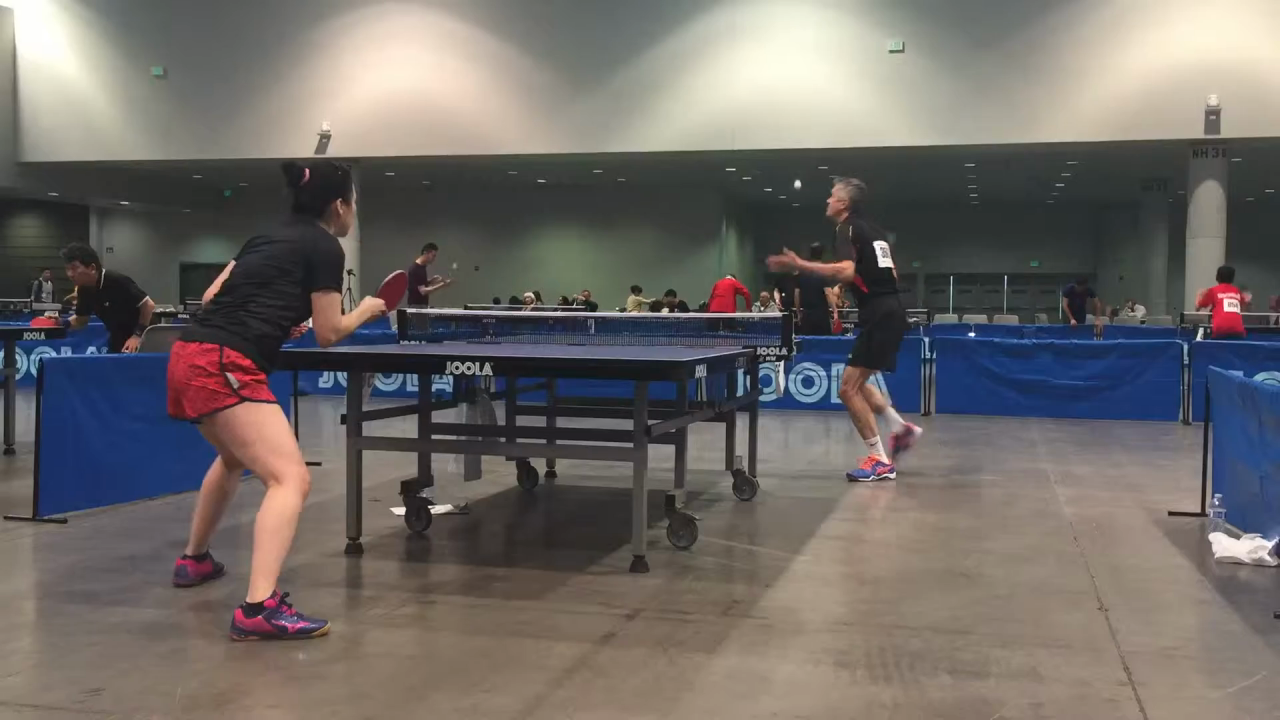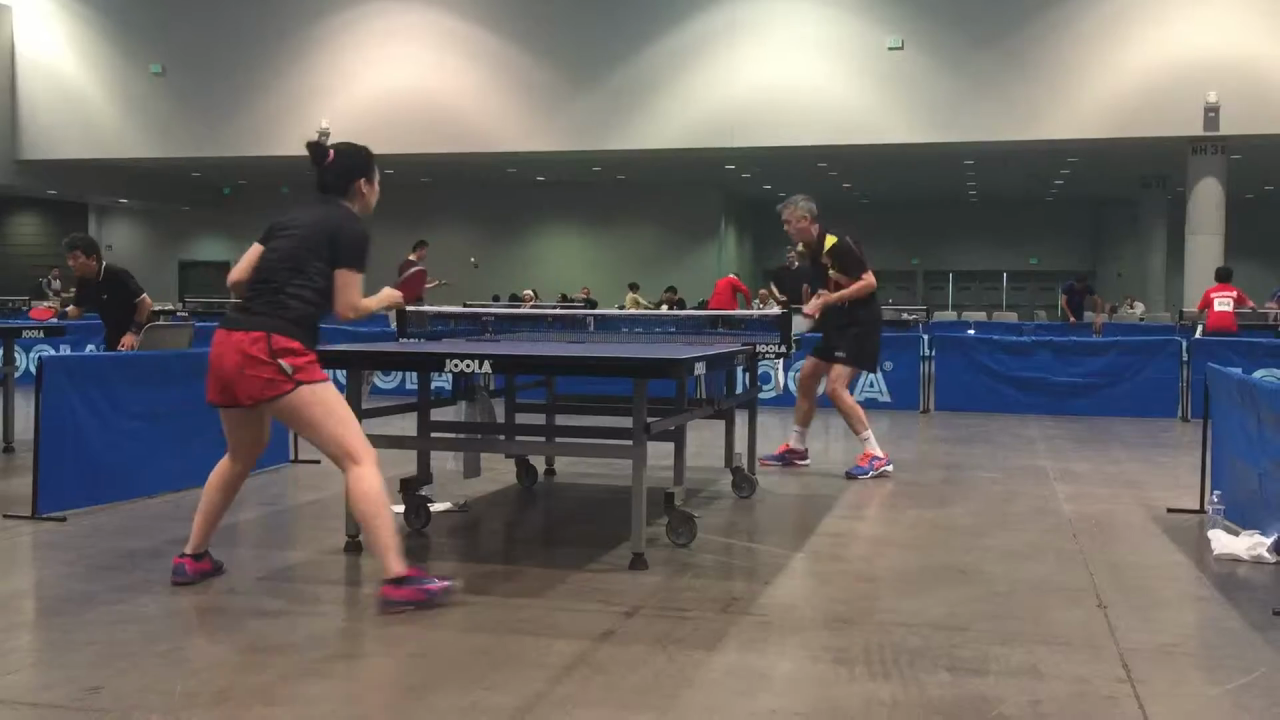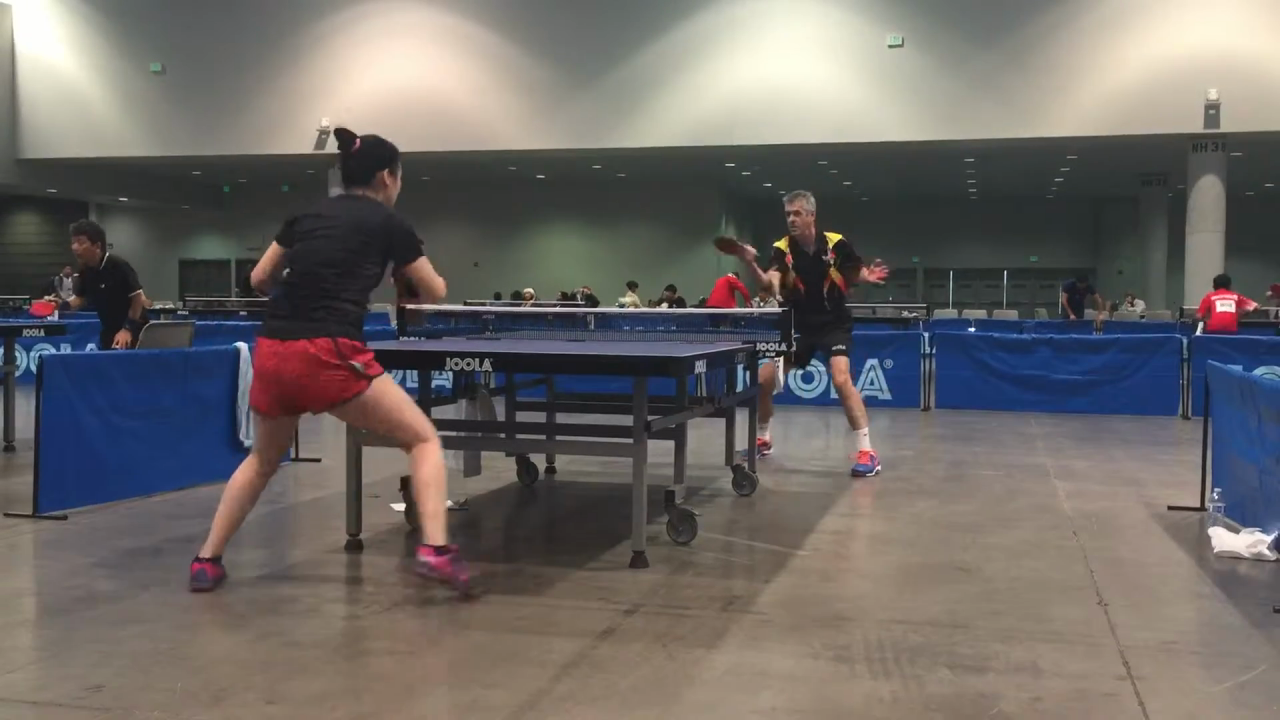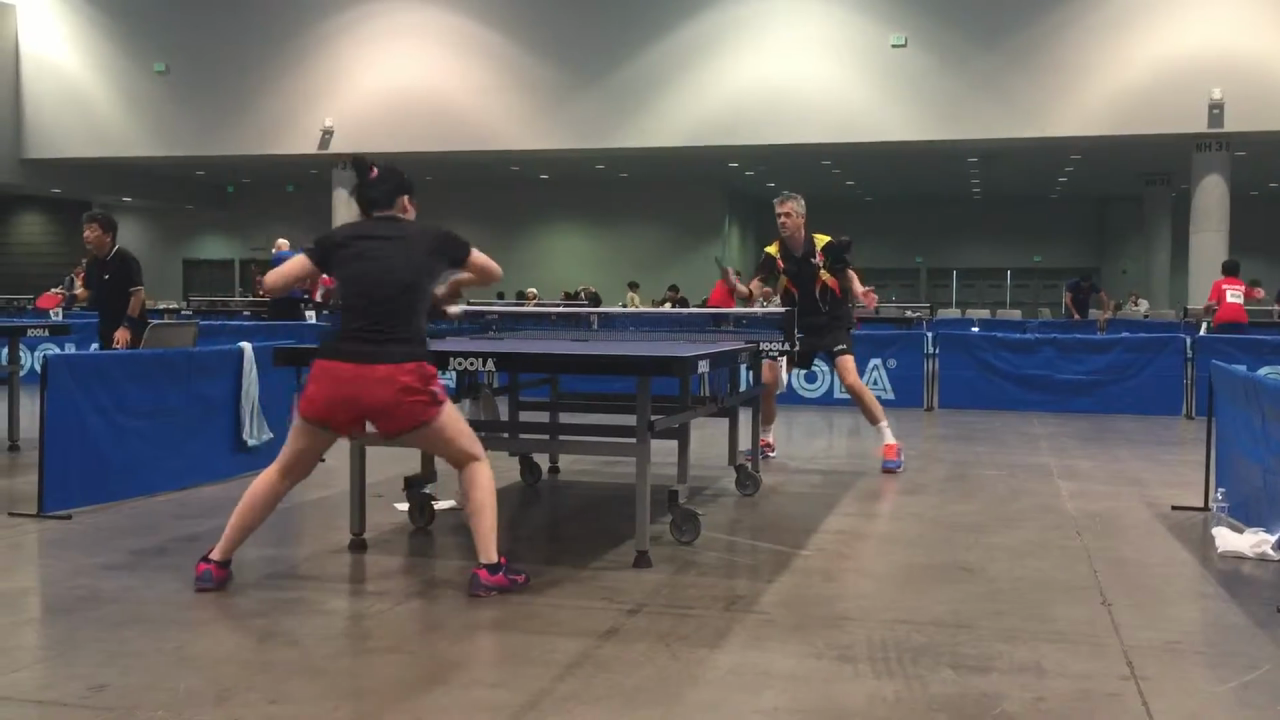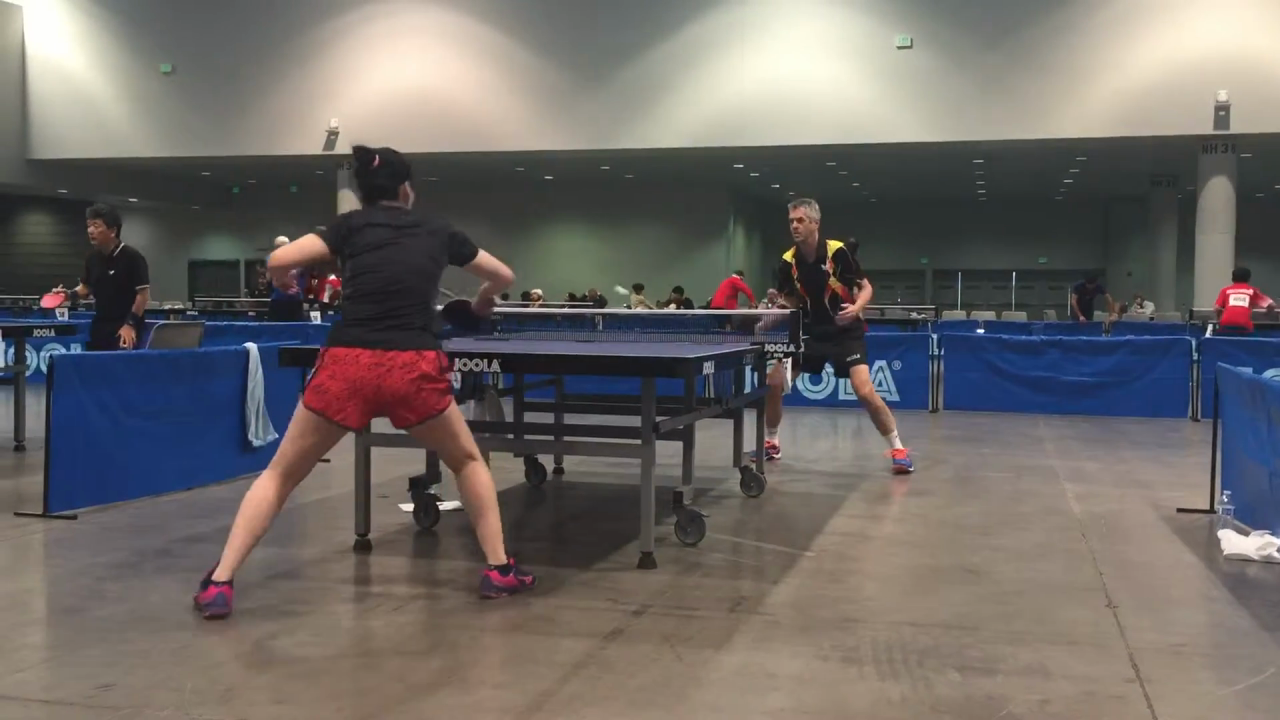
dt=0.3s
person 1, frame 1
left shoulder: (266, 237)
right shoulder: (324, 247)
right elbow: (328, 333)
right wrist: (366, 309)
left hip: (190, 356)
right hip: (223, 367)
left knee: (234, 457)
right knee: (291, 479)
left ankle: (193, 559)
right ankle: (258, 607)
person 1, frame 2
left shoulder: (287, 220)
right shoulder: (349, 228)
left elbow: (237, 280)
right elbow: (347, 309)
right wrist: (388, 295)
left hip: (229, 346)
right hip: (271, 352)
left knee: (241, 456)
right knee: (358, 458)
left ankle: (191, 558)
right ankle: (399, 579)
person 1, frame 3
left shoulder: (305, 215)
right shoulder: (387, 223)
left elbow: (259, 279)
right elbow: (435, 292)
right wrist: (421, 271)
left hip: (272, 353)
right hip: (330, 354)
left knee: (263, 460)
right knee: (424, 440)
left ankle: (207, 562)
right ankle: (436, 553)
person 1, frame 4
left shoulder: (344, 237)
right shoulder: (435, 238)
left elbow: (273, 283)
right elbow: (493, 272)
left wrist: (294, 281)
right wrist: (457, 285)
left hip: (336, 376)
right hip: (402, 379)
left knee: (286, 470)
right knee: (471, 459)
left ankle: (214, 563)
right ankle: (490, 569)
person 1, frame 5
left shoulder: (352, 225)
right shoulder: (438, 231)
left elbow: (279, 260)
right elbow: (503, 276)
left wrist: (282, 280)
right wrist: (485, 298)
left hip: (347, 365)
right hip: (415, 369)
left knee: (280, 474)
right knee: (468, 461)
left ankle: (219, 584)
right ankle: (499, 569)
person 2, frame 1
left shoulder: (849, 229)
right shoulder: (870, 230)
left elbow: (846, 272)
right elbow: (888, 274)
left wrist: (796, 264)
left hip: (879, 316)
right hip: (888, 313)
left knee: (848, 389)
right knee: (856, 383)
left ankle: (880, 461)
right ankle: (901, 429)
person 2, frame 2
left shoulder: (838, 245)
right shoulder: (804, 252)
left elbow: (869, 283)
left wrist: (830, 299)
right wrist: (814, 305)
left hip: (862, 323)
right hip: (836, 323)
left knee: (836, 388)
right knee: (806, 380)
left ankle: (875, 455)
right ankle: (796, 448)
person 2, frame 3
left shoulder: (837, 244)
right shoulder: (782, 250)
left elbow: (855, 272)
right elbow: (772, 287)
left wrist: (868, 275)
right wrist: (752, 266)
left hip: (834, 323)
right hip: (799, 323)
left knee: (841, 380)
right knee: (765, 381)
left ankle: (866, 452)
right ankle: (763, 440)
person 2, frame 4
left shoulder: (826, 246)
right shoulder: (771, 255)
left elbow: (847, 272)
right elbow: (752, 295)
left wrist: (859, 292)
right wrist: (734, 285)
left hip: (833, 324)
right hip: (798, 327)
left knee: (851, 381)
right knee: (767, 383)
left ankle: (890, 444)
right ankle: (766, 442)
person 2, frame 5
left shoulder: (838, 252)
right shoulder: (788, 262)
left elbow: (865, 287)
right elbow: (789, 305)
left wrist: (856, 308)
left hip: (845, 333)
right hip: (809, 333)
left knee: (864, 391)
right knee: (772, 385)
left ankle: (898, 449)
right ankle: (771, 444)
